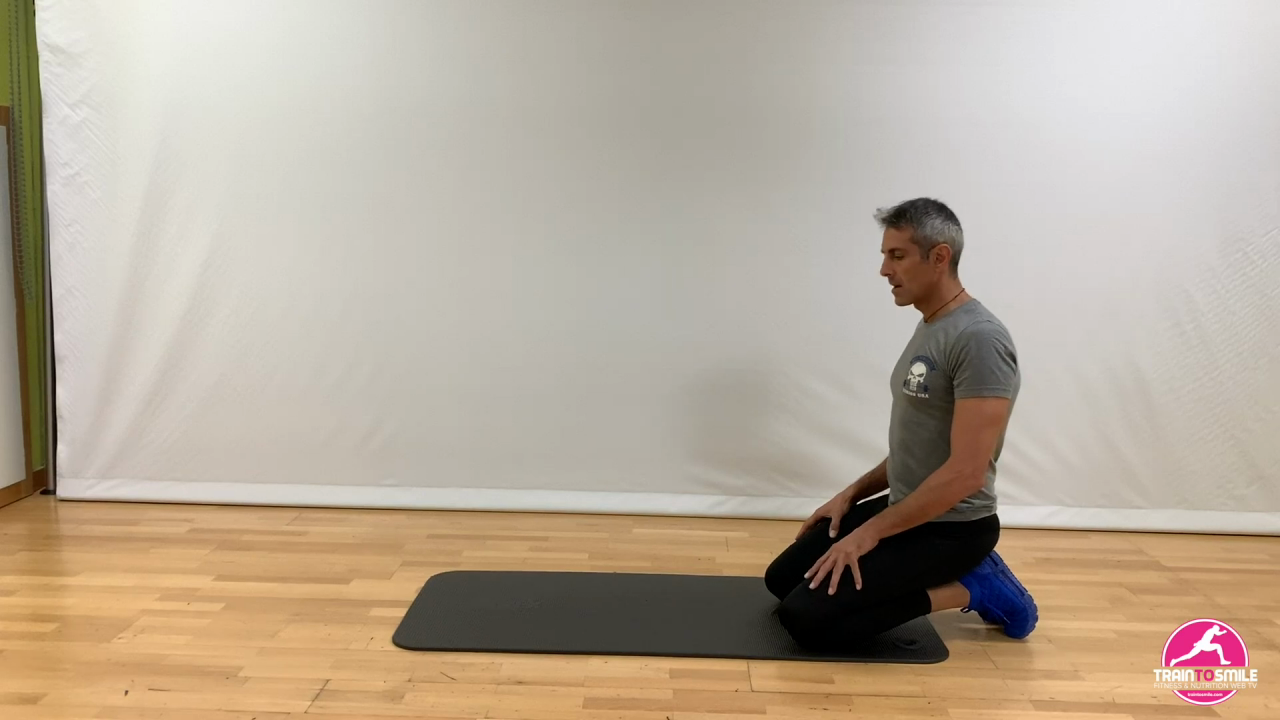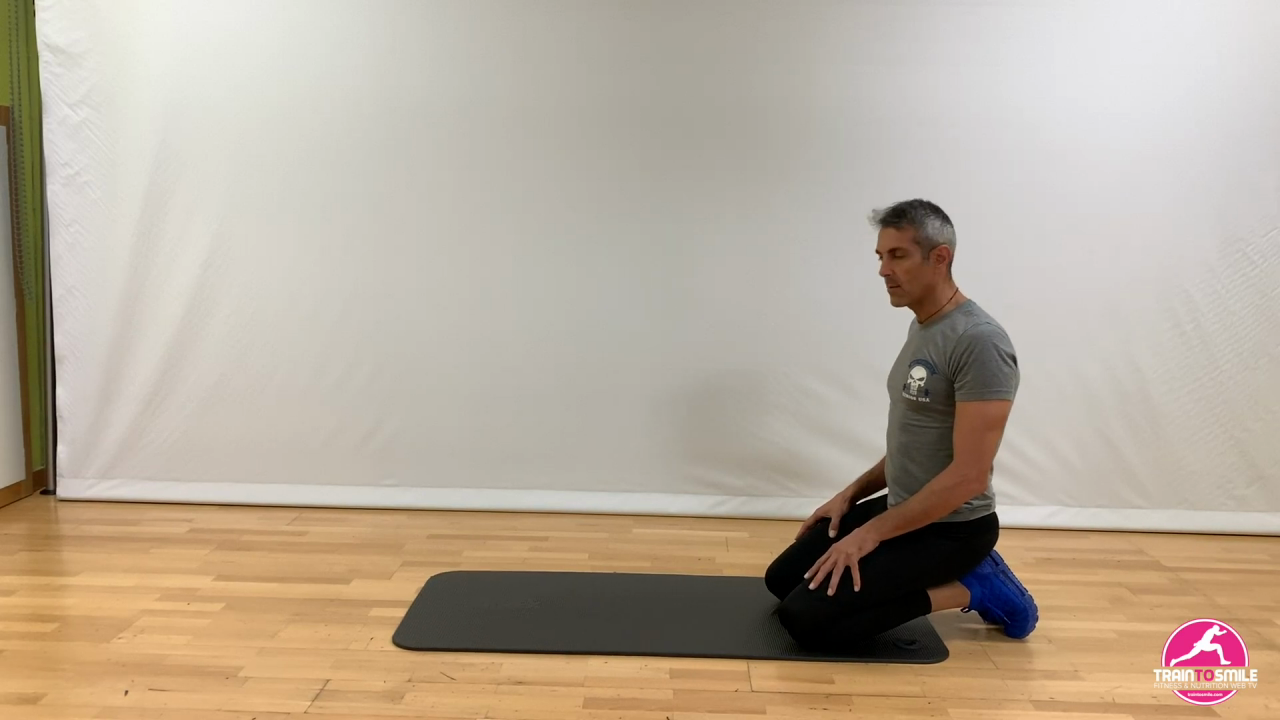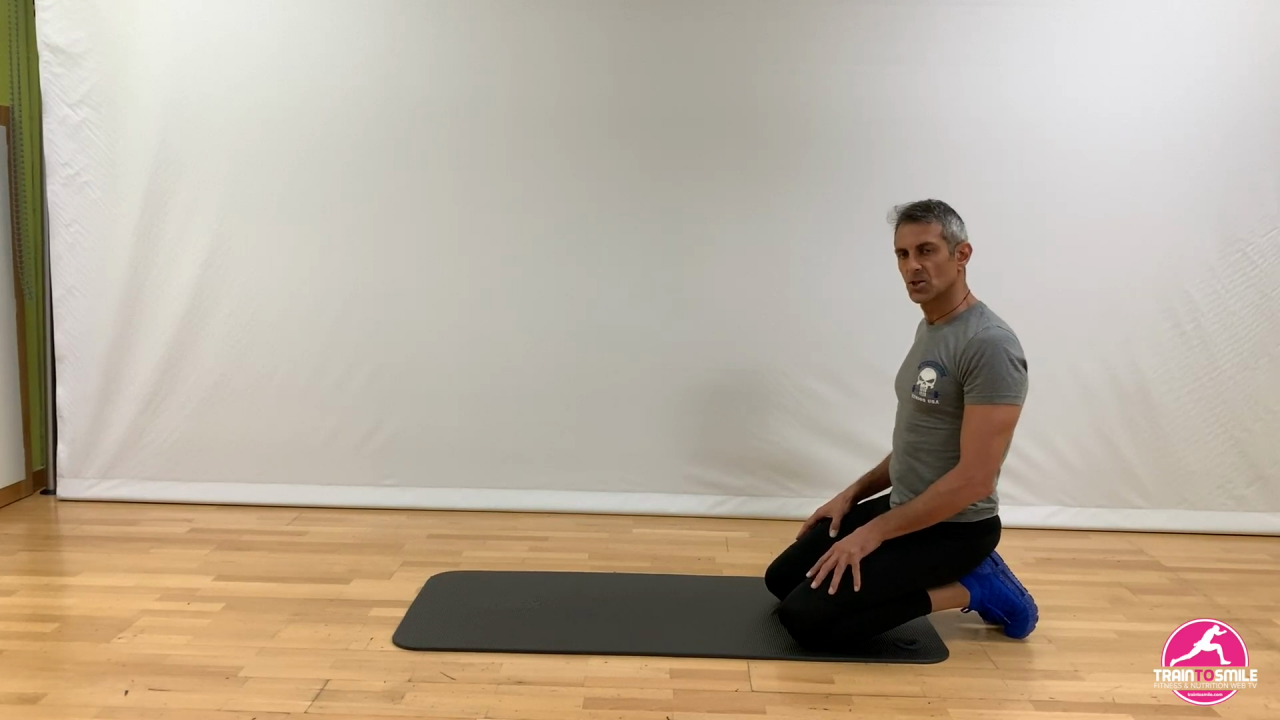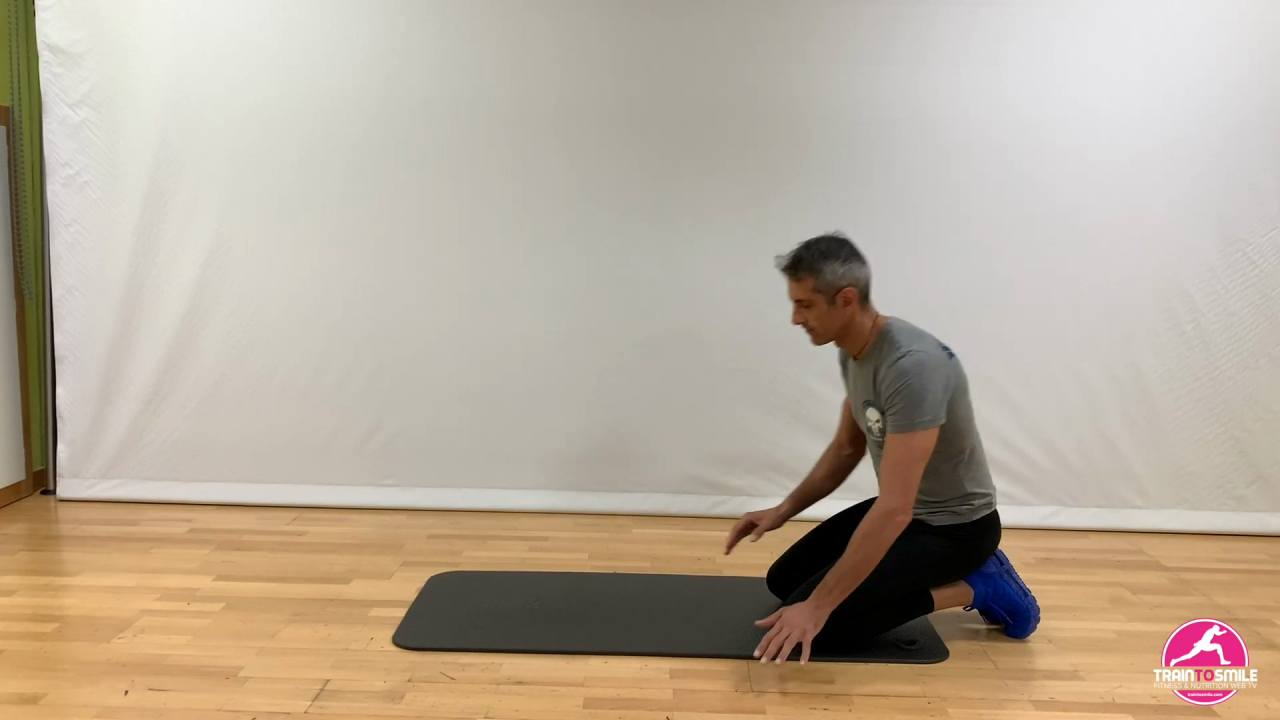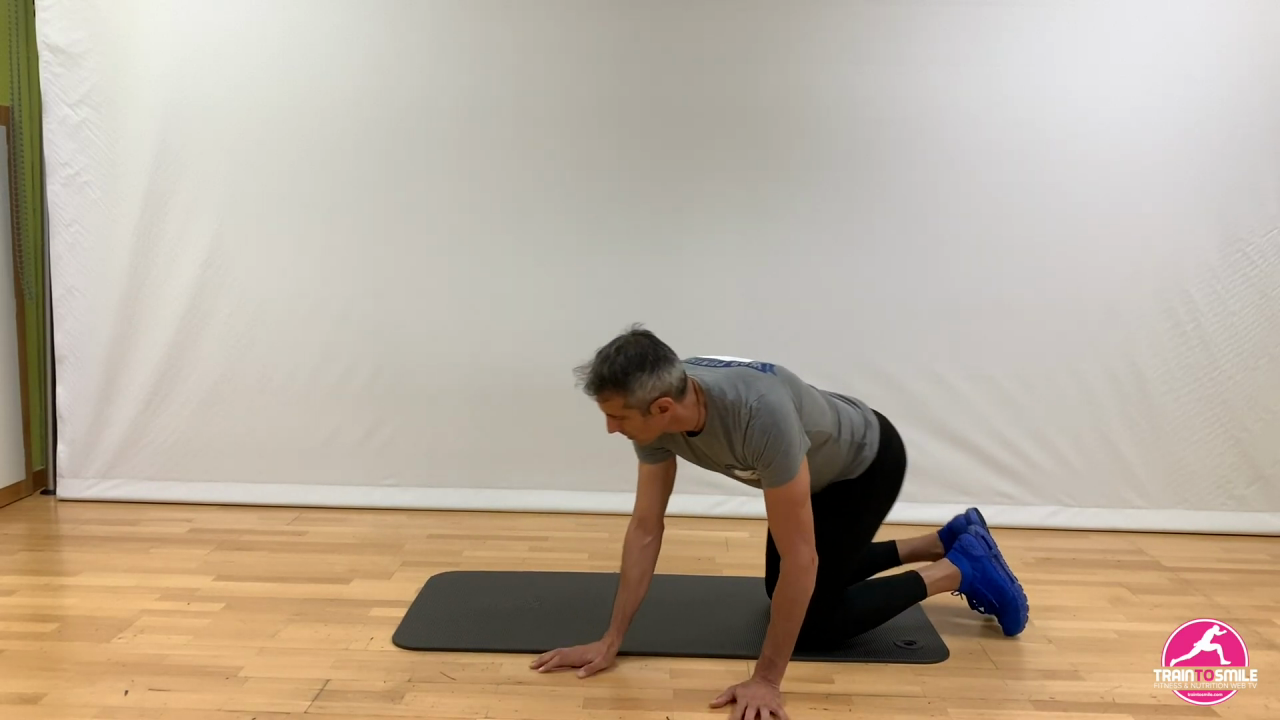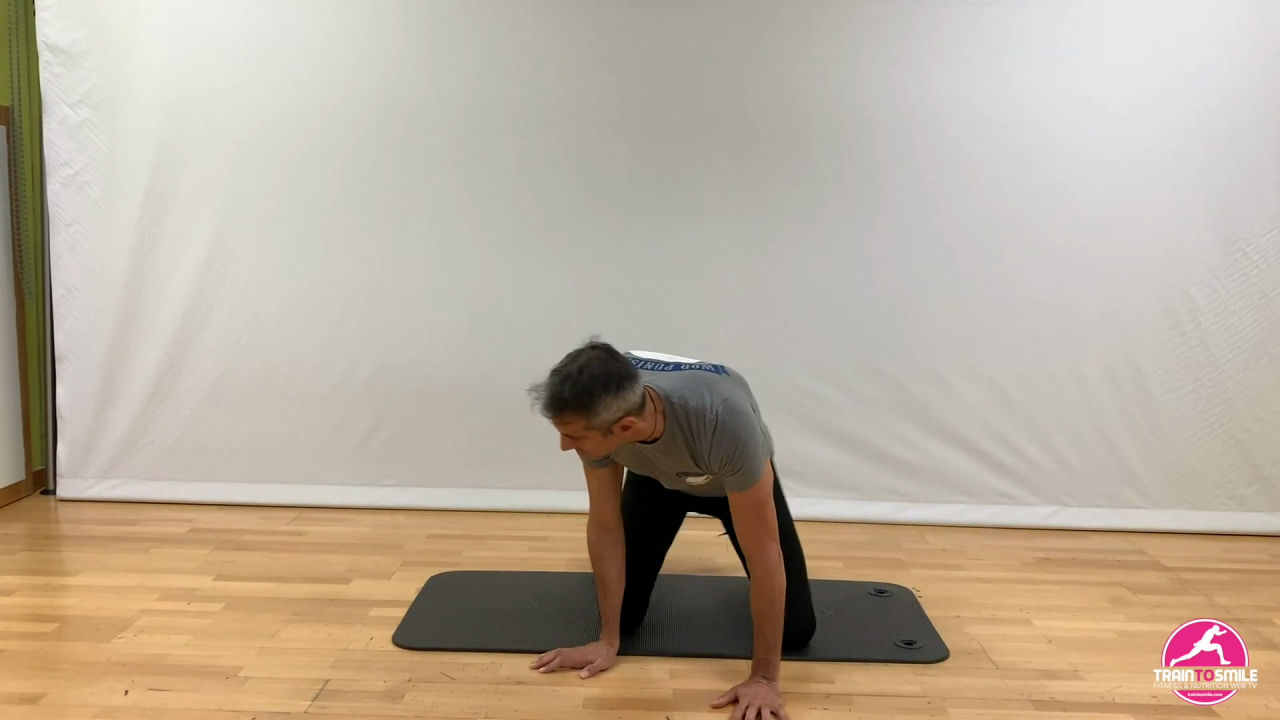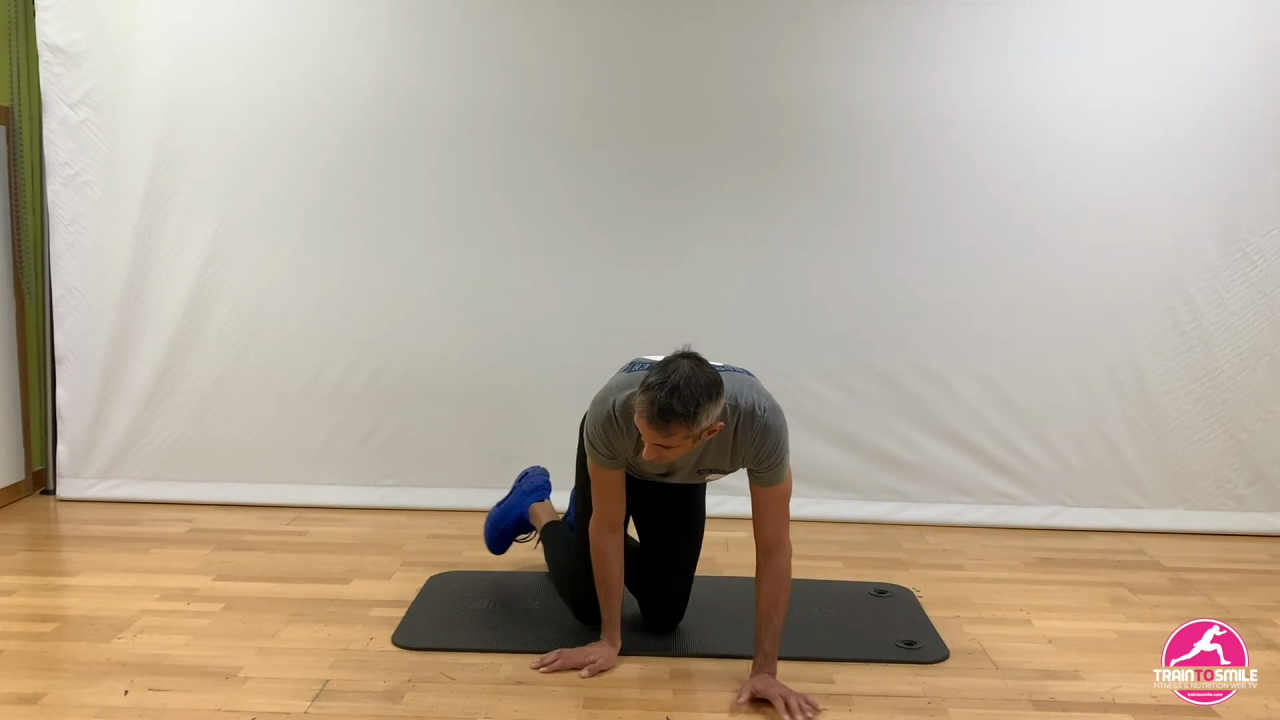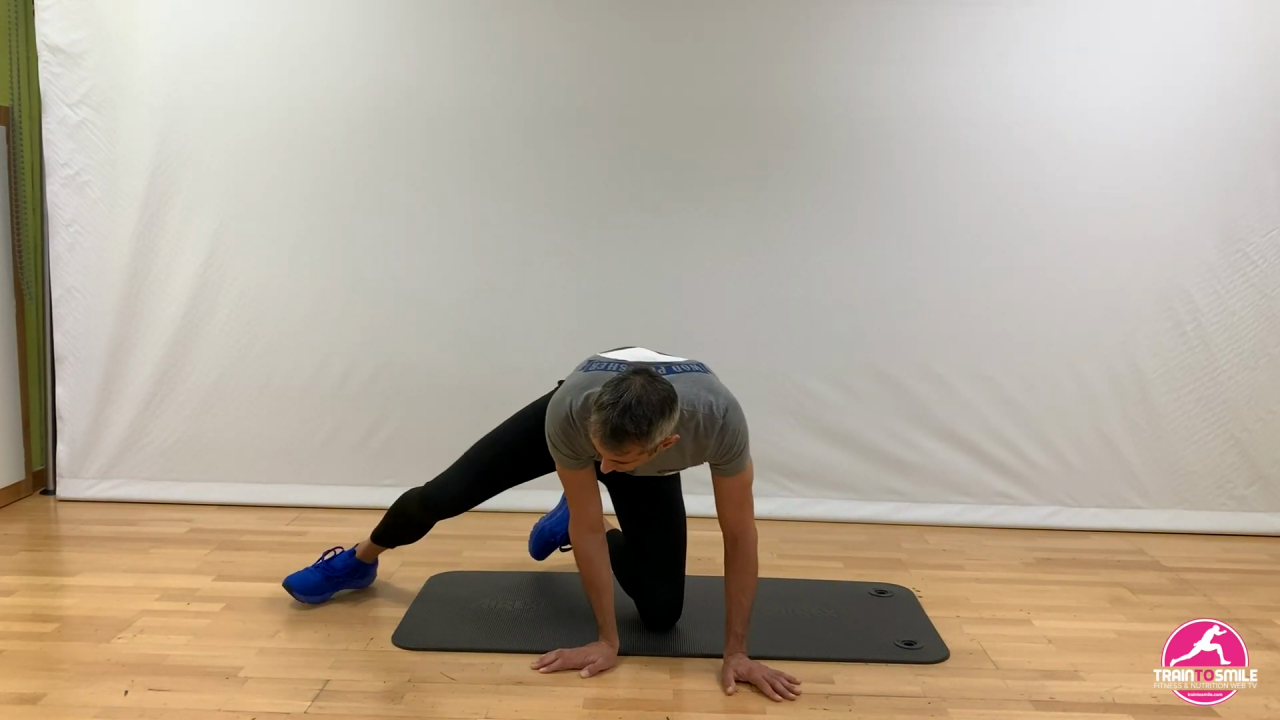
dt=0.5s
person 1, frame 1
left shoulder: (979, 340)
right shoulder: (931, 329)
left elbow: (965, 472)
left wrist: (870, 533)
right wrist: (852, 494)
left hip: (949, 528)
right hip: (906, 507)
left knee: (804, 616)
right knee: (782, 578)
left ankle: (969, 588)
right ankle: (955, 576)
person 1, frame 2
left shoulder: (978, 343)
right shoulder: (922, 328)
left elbow: (969, 475)
left wrist: (871, 534)
right wrist: (850, 494)
left hip: (948, 528)
right hip: (902, 506)
left knee: (804, 616)
right knee: (783, 579)
left ankle: (970, 588)
right ankle: (957, 576)
person 1, frame 3
left shoulder: (989, 346)
right shoulder: (929, 329)
left elbow: (975, 478)
left wrist: (873, 533)
right wrist: (852, 494)
left hip: (951, 529)
right hip: (904, 507)
left knee: (804, 617)
right knee: (783, 579)
left ankle: (969, 590)
right ankle: (950, 578)
person 1, frame 4
left shoulder: (912, 366)
right shoulder: (851, 351)
left elbow: (896, 507)
right elbow: (847, 446)
left wrist: (817, 609)
right wrist: (783, 510)
left hip: (952, 530)
right hip: (910, 512)
right knee: (785, 580)
left ankle: (969, 590)
right ankle: (952, 568)
person 1, frame 5
left shoulder: (759, 414)
right shoulder: (661, 411)
left elbow: (799, 557)
right elbow: (645, 529)
left wrist: (766, 680)
right wrist: (611, 639)
left hip: (864, 465)
right hip: (820, 462)
left knee: (814, 621)
right knee: (781, 590)
left ankle: (956, 570)
right ankle: (947, 541)
person 1, frame 6
left shoulder: (723, 417)
right shoulder: (590, 411)
left elbow: (764, 556)
right elbow: (604, 525)
left wrist: (765, 678)
right wrist: (608, 640)
left hip: (738, 478)
right hip: (658, 476)
left knee: (798, 629)
right knee: (624, 613)
person 1, frame 7
left shoulder: (761, 422)
right shoulder: (612, 411)
left elbow: (774, 549)
right elbow: (607, 526)
left wrist: (765, 670)
right wrist: (608, 641)
right hip: (610, 460)
left knee: (663, 613)
right knee: (586, 603)
right ankle: (537, 508)
person 1, frame 8
left shoulder: (719, 419)
right shoulder: (569, 412)
left elbow: (739, 537)
right elbow: (588, 529)
left wrist: (736, 652)
right wrist: (607, 640)
left hip: (652, 473)
right hip: (581, 414)
left knee: (663, 611)
right knee: (440, 497)
left ankle: (572, 524)
right ankle: (358, 561)
